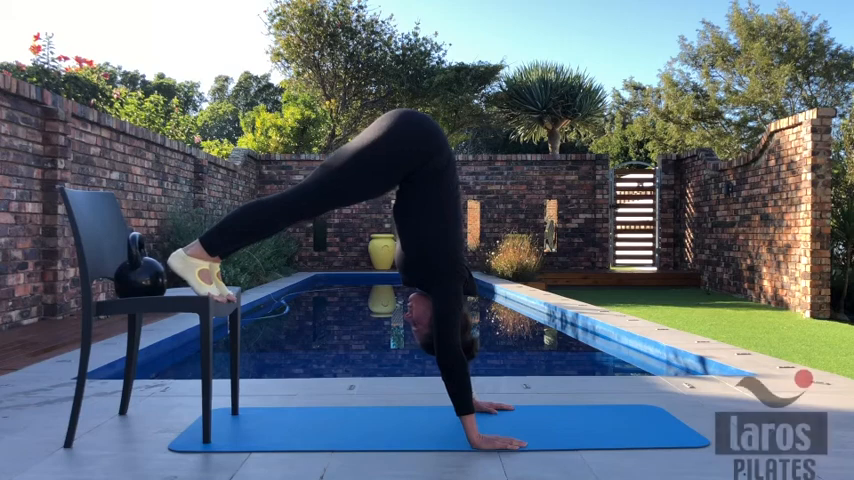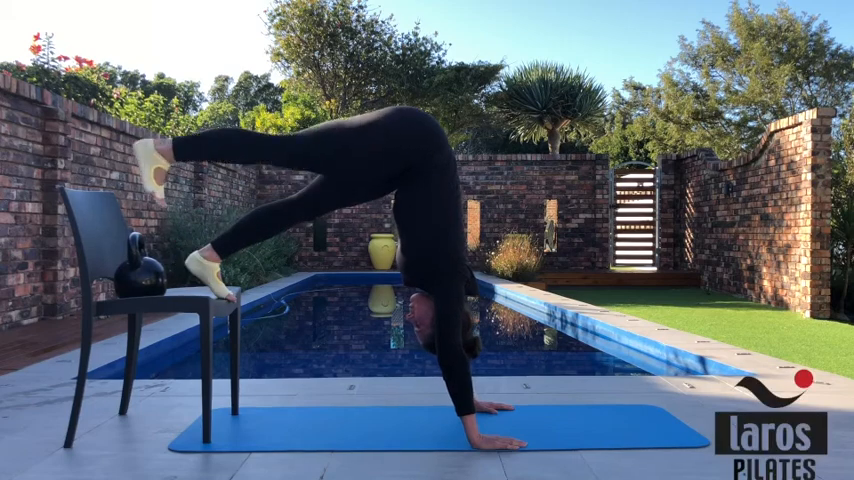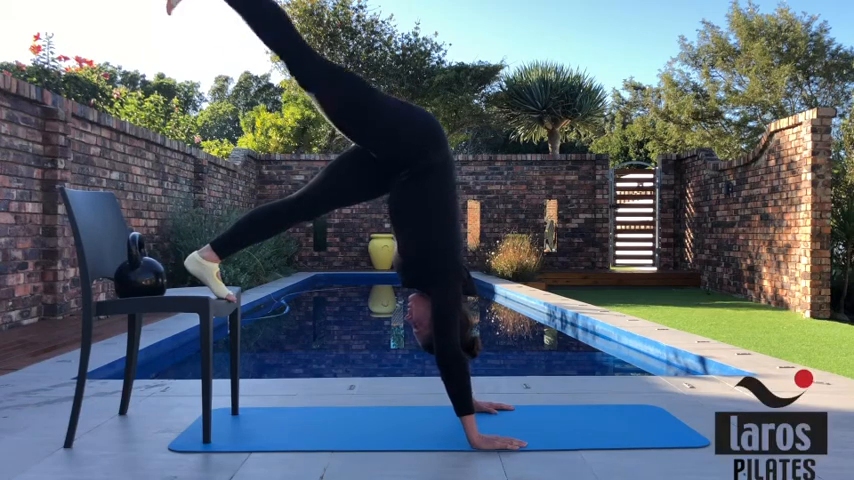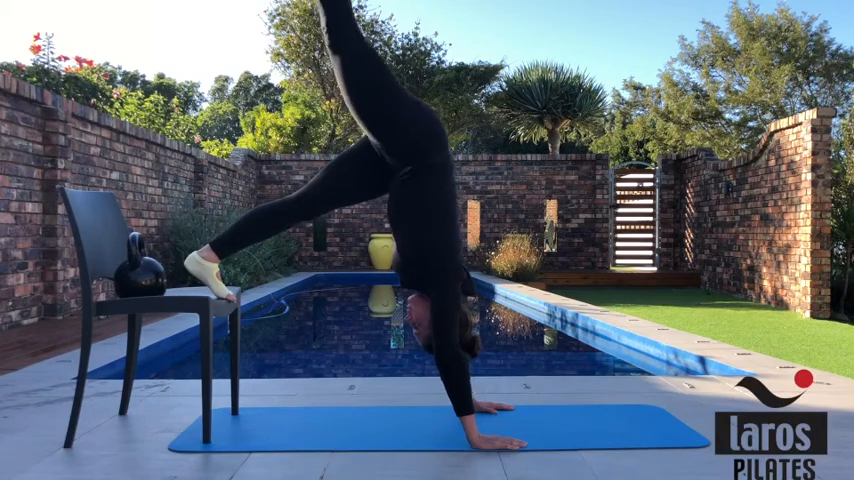
dt=0.7s
person 1, frame 1
left shoulder: (440, 277)
right shoulder: (443, 281)
left elbow: (449, 350)
right elbow: (448, 353)
left wrist: (471, 401)
left hip: (413, 146)
right hip: (410, 141)
left knee: (307, 202)
right knee: (304, 198)
left ankle: (212, 257)
right ankle: (196, 253)
person 1, frame 2
left shoulder: (443, 277)
right shoulder: (445, 280)
left elbow: (450, 349)
right elbow: (449, 351)
left wrist: (471, 402)
right wrist: (474, 434)
left hip: (408, 154)
right hip: (407, 141)
left knee: (302, 206)
right knee: (281, 150)
left ankle: (209, 256)
right ankle: (165, 150)
person 1, frame 3
left shoulder: (440, 281)
right shoulder: (441, 282)
left elbow: (450, 348)
right elbow: (448, 350)
left wrist: (470, 401)
right wrist: (473, 433)
left hip: (397, 157)
right hip: (403, 145)
left knee: (301, 205)
right knee: (306, 65)
left ankle: (208, 256)
person 1, frame 4
left shoulder: (440, 278)
right shoulder: (441, 281)
left elbow: (449, 348)
right elbow: (448, 350)
left wrist: (471, 401)
right wrist: (474, 434)
left hip: (401, 153)
right hip: (406, 143)
left knee: (303, 204)
right knee: (343, 39)
left ankle: (208, 257)
